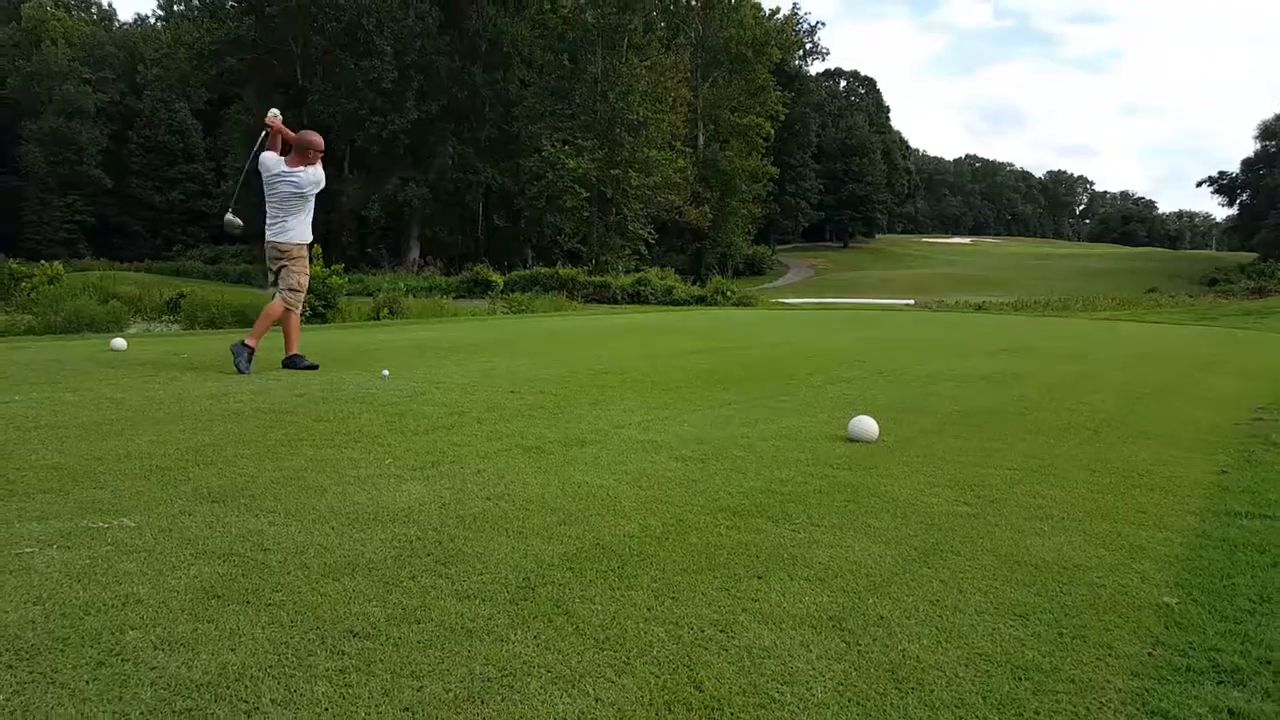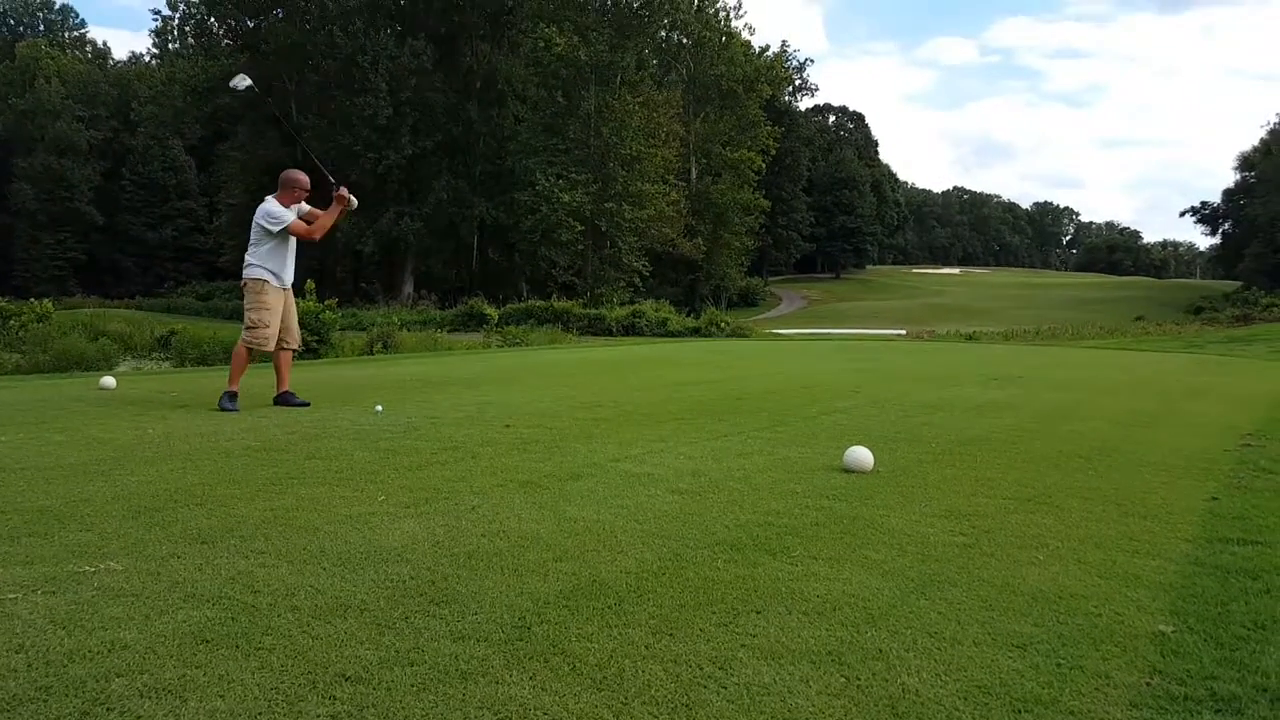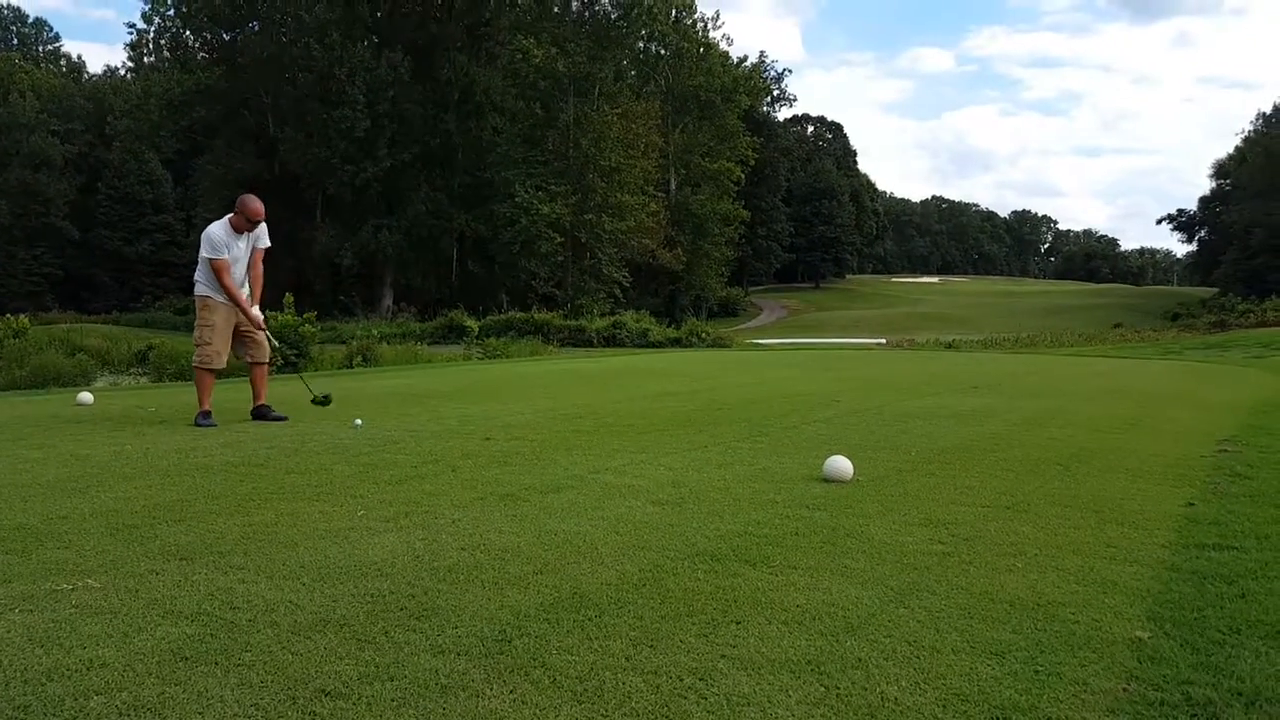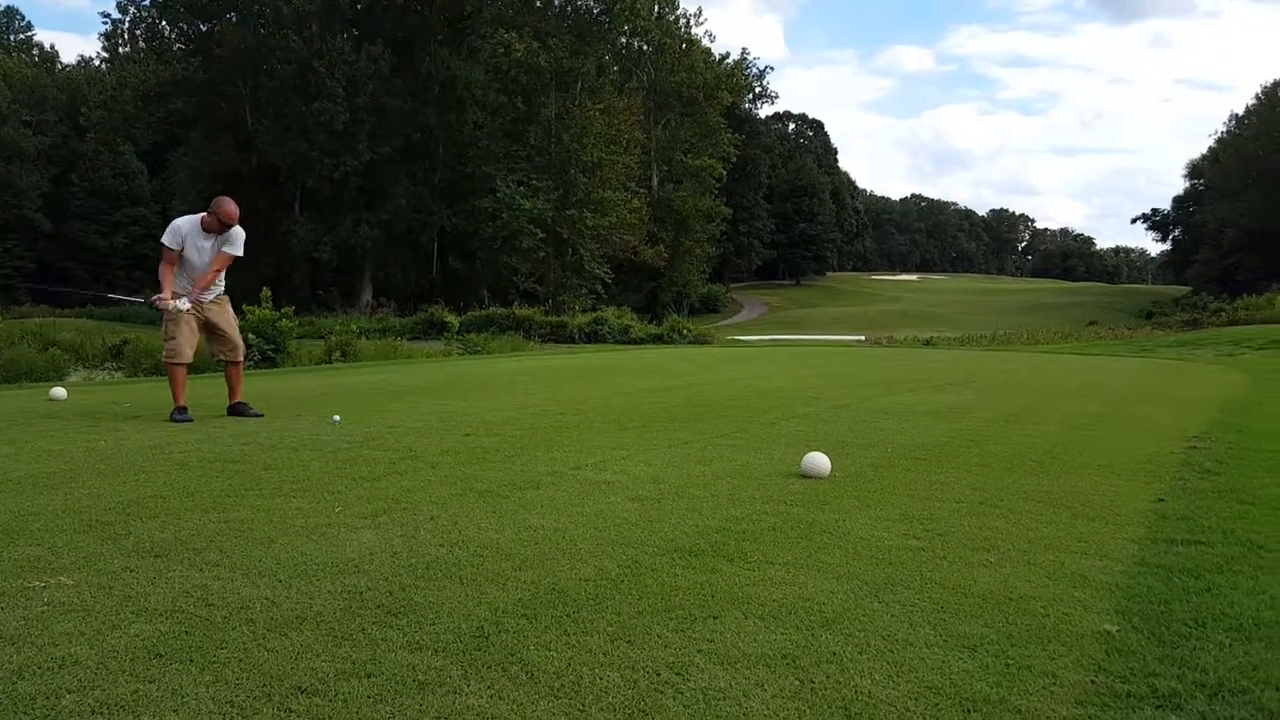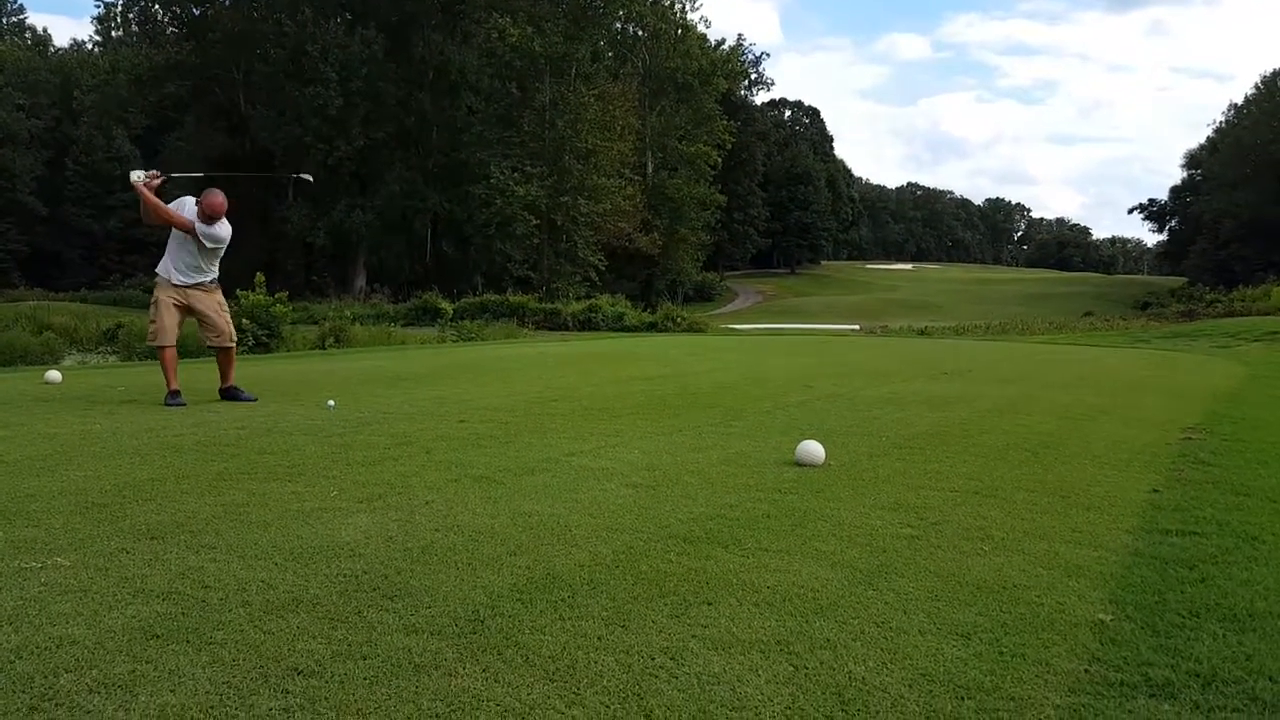
dt=0.7s
person 1, frame 1
left shoulder: (269, 163)
right shoulder: (314, 177)
right elbow: (316, 160)
left wrist: (275, 131)
right wrist: (284, 131)
left hip: (274, 241)
right hip: (294, 245)
left knee: (294, 299)
right knee: (286, 298)
left ankle: (292, 354)
right ankle: (247, 345)
person 1, frame 2
left shoulder: (290, 204)
right shoulder: (272, 210)
left elbow: (320, 217)
right elbow: (312, 234)
left wrist: (339, 204)
right wrist: (337, 205)
left hip: (282, 282)
right hip: (261, 280)
left knee: (288, 338)
right knee: (255, 336)
left ankle: (283, 392)
right ankle: (230, 392)
person 1, frame 3
left shoulder: (259, 229)
right shoulder: (214, 234)
left elbow: (256, 267)
right elbow: (224, 279)
left wrist: (255, 305)
right wrist: (248, 313)
left hip: (242, 297)
right hip: (213, 298)
left knee: (259, 350)
right knee: (208, 355)
left ankle: (260, 406)
right ankle: (204, 411)
person 1, frame 4
left shoulder: (236, 234)
right shoulder: (180, 227)
left elbow: (214, 270)
right elbow: (168, 264)
left wrist: (192, 296)
right wrist: (167, 292)
left hip: (215, 296)
right hip: (180, 294)
left knee: (234, 347)
right knee: (177, 350)
left ankle: (235, 403)
right ankle: (179, 406)
person 1, frame 5
left shoulder: (220, 232)
right shoulder: (185, 203)
left elbow: (168, 217)
right elbow: (153, 218)
left wrist: (142, 189)
right wrist: (149, 189)
left hip: (204, 286)
right hip: (169, 283)
left knee: (224, 336)
right knee: (163, 335)
left ankle: (228, 385)
right ankle: (173, 389)
